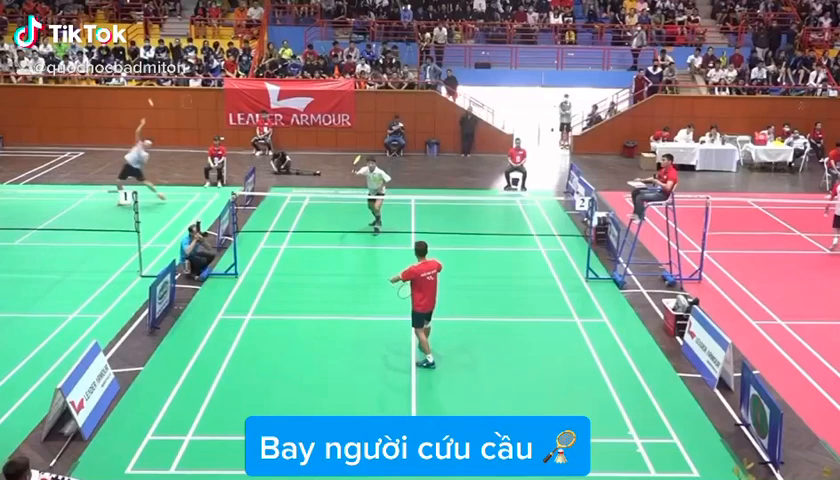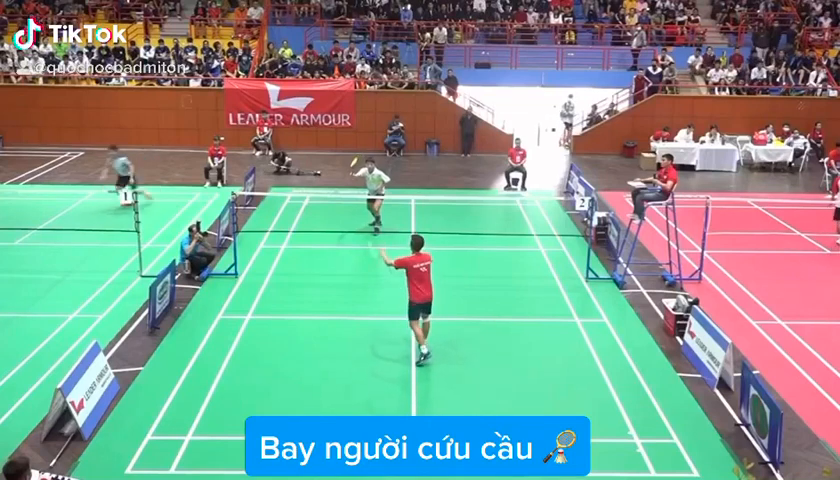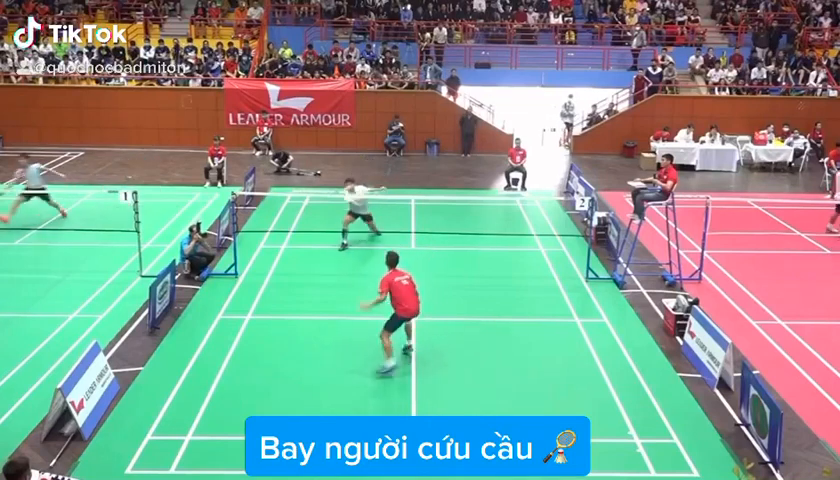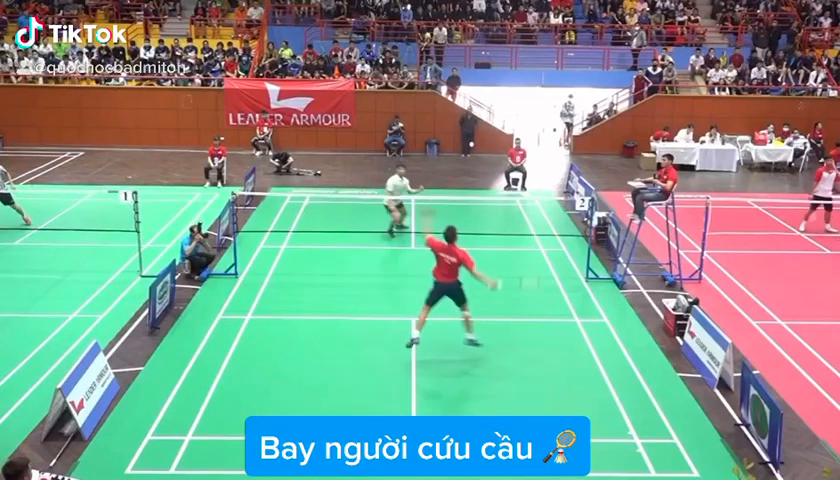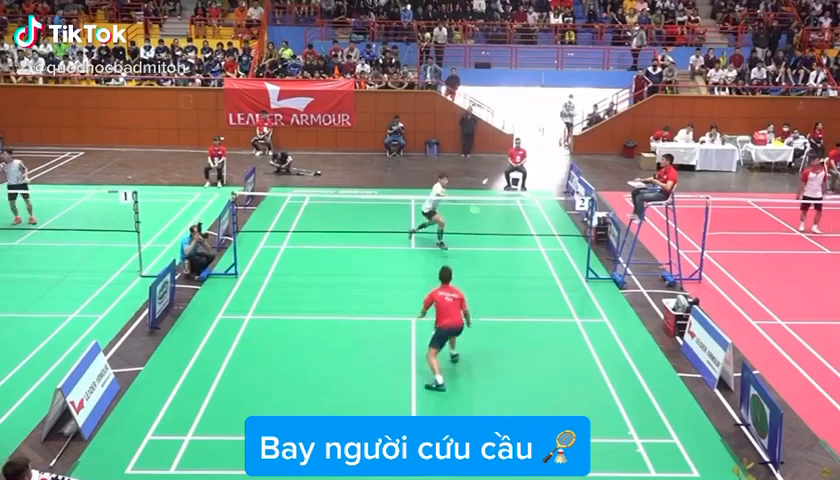
dt=0.7s
person 1, frame 1
left shoulder: (414, 270)
right shoulder: (434, 264)
left elbow: (397, 278)
right elbow: (440, 268)
left wrist: (392, 280)
left hip: (419, 306)
right hip: (431, 304)
left knee: (419, 331)
right knee: (427, 324)
left ankle: (430, 360)
right ankle: (423, 344)
person 1, frame 2
left shoulder: (407, 261)
right shoulder: (428, 257)
left elbow: (389, 262)
left wrist: (382, 253)
left hip: (416, 298)
right hip: (428, 296)
left knee: (414, 324)
right knee: (425, 318)
left ankle: (424, 351)
right ankle: (424, 343)
person 1, frame 3
left shoulder: (387, 278)
right shoulder: (406, 274)
left elbow: (382, 298)
right elbow: (416, 292)
left wrist: (369, 305)
right wrist: (417, 303)
left hip: (403, 311)
right hip: (415, 309)
left knee: (384, 335)
right knee: (407, 319)
left ankle: (390, 364)
right ankle: (409, 345)
person 1, frame 4
left shoulder: (437, 246)
right shoulder: (462, 254)
left elbow: (427, 238)
right elbow: (473, 272)
left wrist: (427, 220)
right wrist: (488, 281)
left hip: (439, 284)
right hip: (453, 285)
left knee: (426, 309)
right knee: (464, 309)
left ankle: (415, 336)
right ankle: (470, 337)
person 1, frame 5
left shoulder: (434, 293)
right shoulder: (458, 293)
left elbow: (424, 310)
right elbow: (466, 311)
left wrist: (422, 315)
right wrist: (469, 321)
left hip: (443, 328)
right hip: (458, 327)
left knee: (431, 356)
left ankle: (439, 382)
right ankle: (454, 354)
